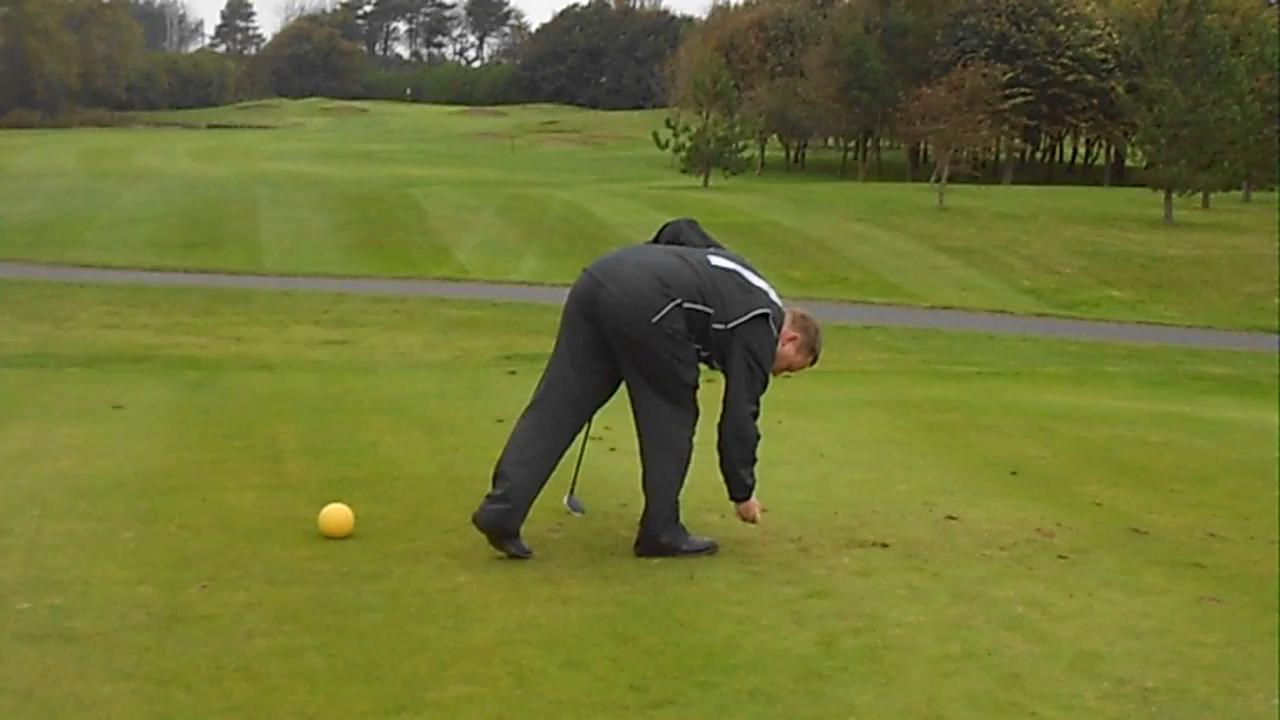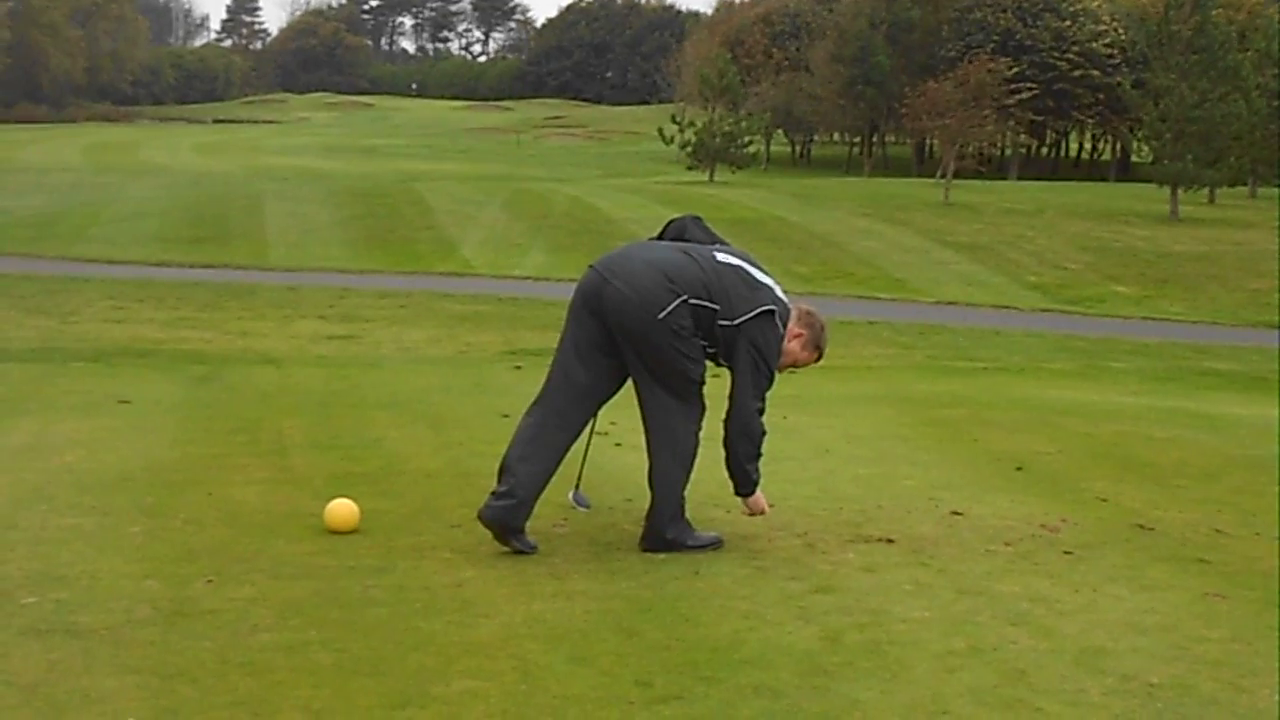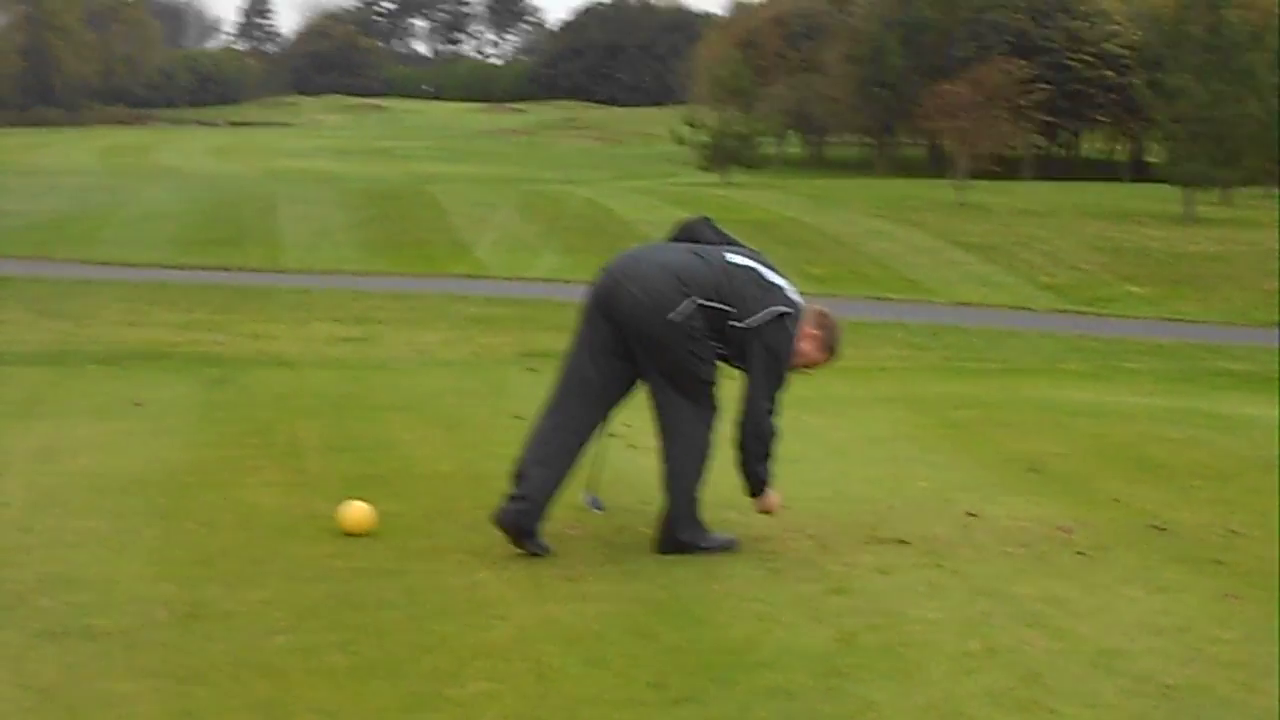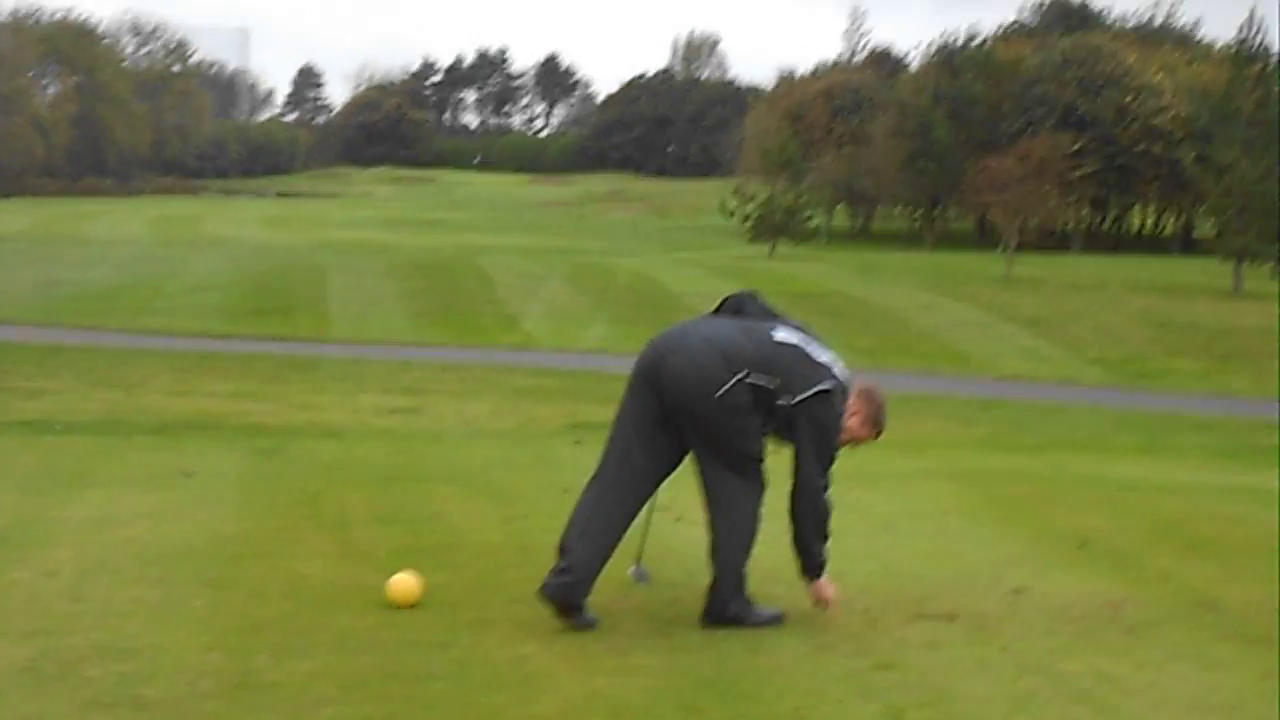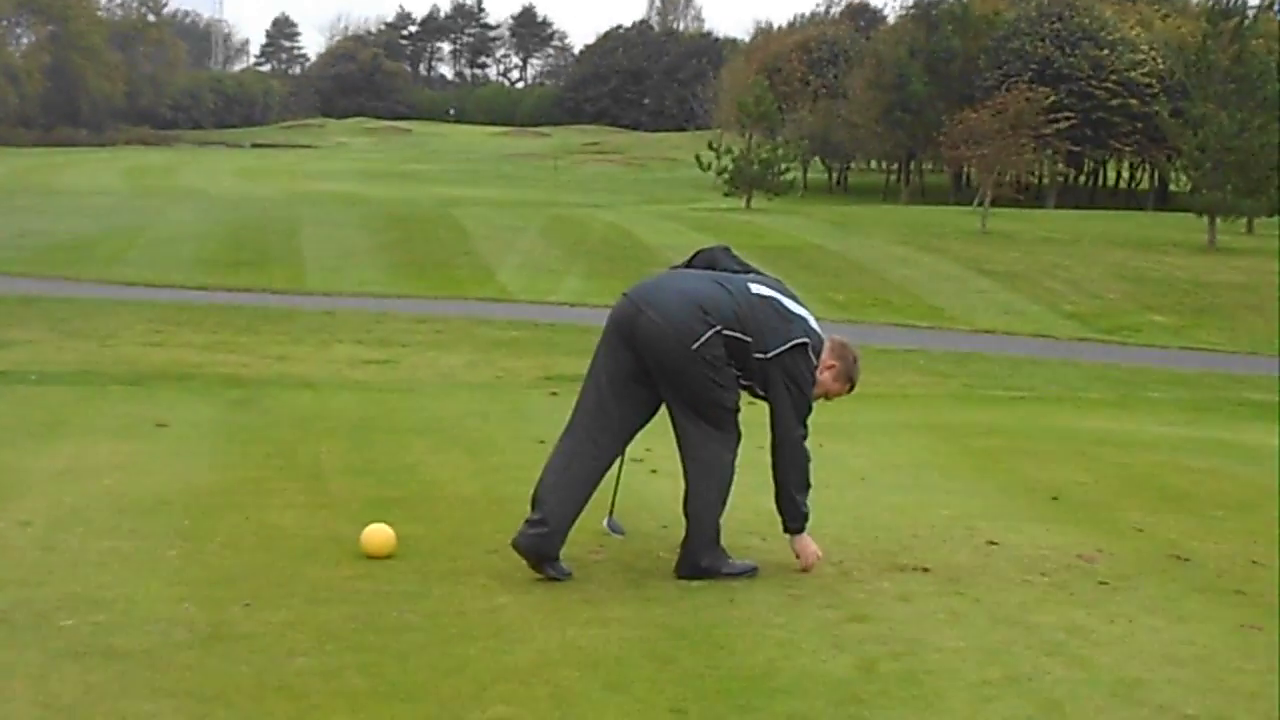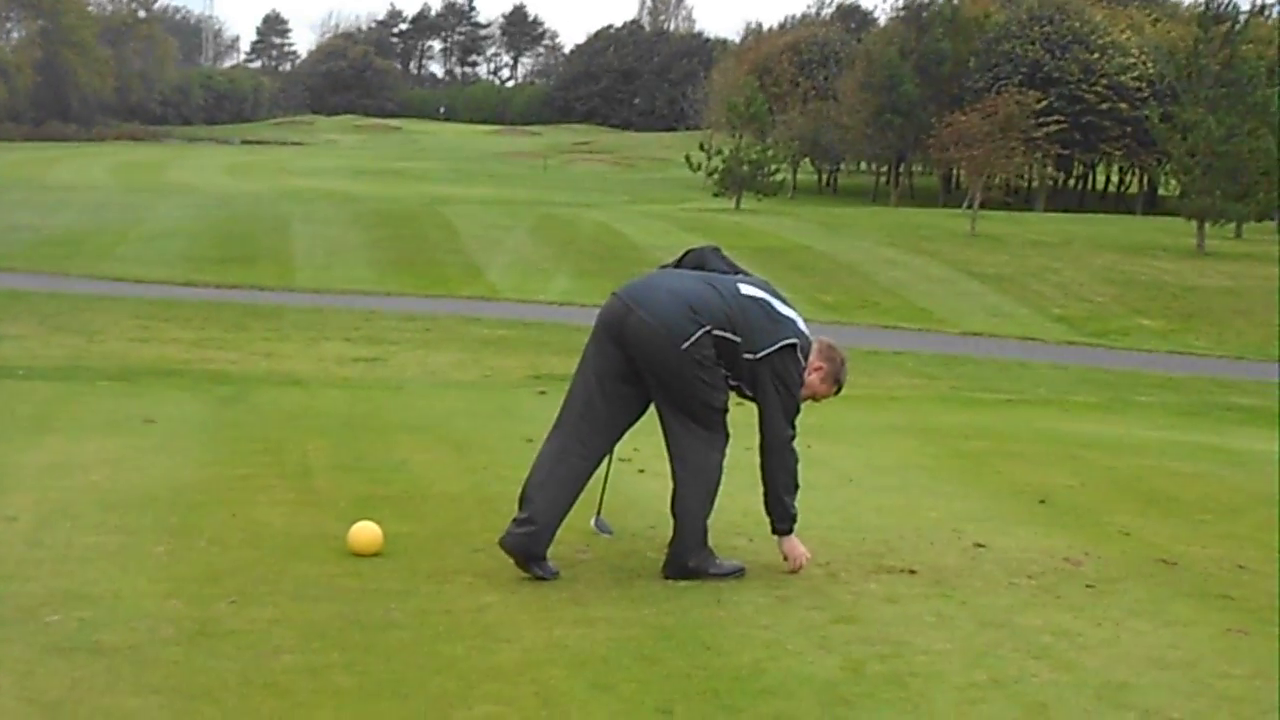
dt=0.3s
person 1, frame 1
left shoulder: (740, 279)
right shoulder: (759, 329)
left elbow: (680, 229)
right elbow: (739, 416)
right wrist: (743, 494)
left hip: (599, 279)
right hip: (645, 304)
left knee: (556, 407)
right knee: (672, 416)
left ankle: (500, 511)
right ankle: (661, 532)
person 1, frame 2
left shoulder: (750, 281)
right shoulder: (765, 325)
left elbow: (685, 226)
right elbow: (744, 413)
right wrist: (747, 488)
left hip: (603, 276)
right hip: (652, 300)
left knee: (562, 403)
right knee: (680, 411)
left ankle: (506, 508)
right ankle: (667, 528)
person 1, frame 3
left shoulder: (759, 276)
right shoulder: (778, 325)
left elbow: (697, 228)
right elbow: (757, 412)
right wrist: (759, 488)
left hip: (618, 278)
right hip: (663, 303)
left knee: (575, 405)
right knee: (691, 414)
left ankle: (521, 511)
right ankle: (681, 530)
person 1, frame 4
left shoulder: (804, 349)
right shoulder: (825, 401)
left elbow: (742, 303)
right elbow: (809, 491)
right wrist: (815, 573)
left hip: (663, 351)
right hip: (711, 378)
left knee: (620, 479)
right knee: (739, 486)
left ankle: (567, 584)
right ankle: (728, 603)
person 1, frame 5
left shoulder: (775, 300)
right shoulder: (798, 354)
left elbow: (715, 256)
right elbow: (789, 443)
right wrist: (797, 530)
left hip: (637, 304)
right hip: (684, 330)
left knee: (594, 431)
right knee: (715, 440)
left ankle: (540, 536)
right ankle: (702, 555)
person 1, frame 6
left shoulder: (767, 307)
right shoulder: (787, 355)
left elbow: (704, 256)
right elbow: (777, 444)
right wrist: (785, 531)
left hip: (627, 303)
right hip: (674, 330)
left knee: (581, 431)
right knee: (703, 440)
left ankle: (527, 535)
right ankle: (689, 555)
